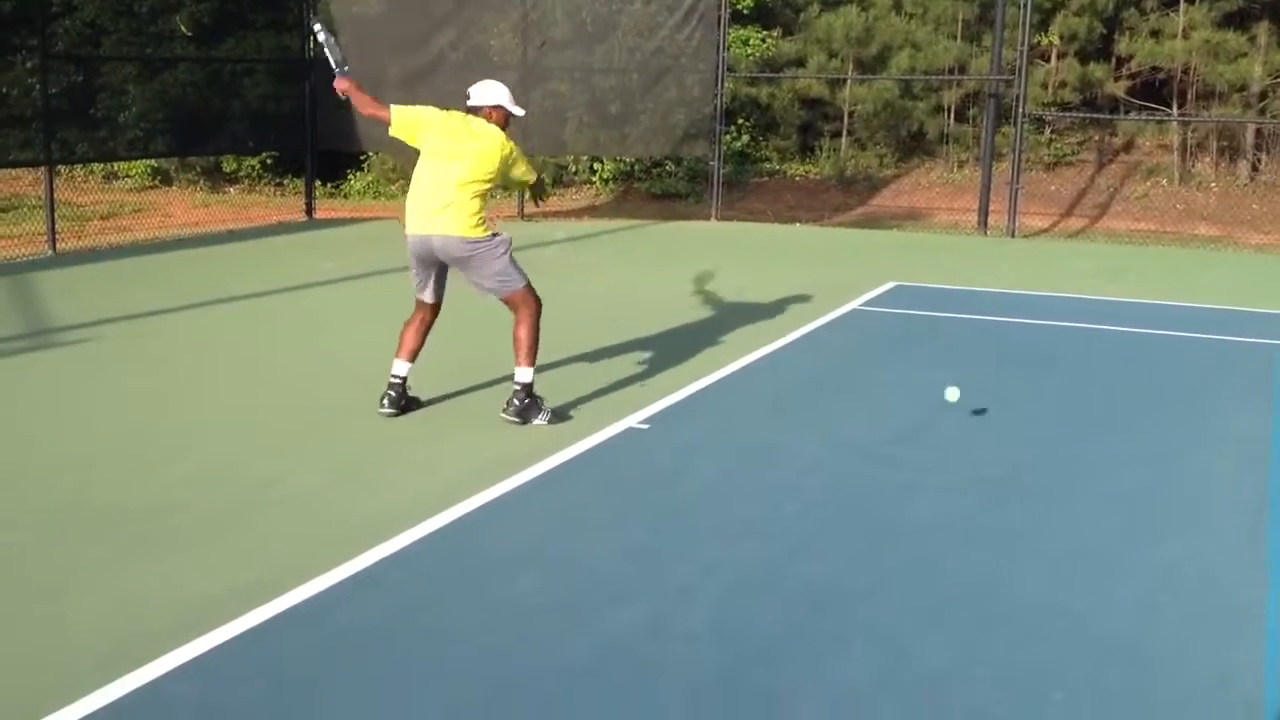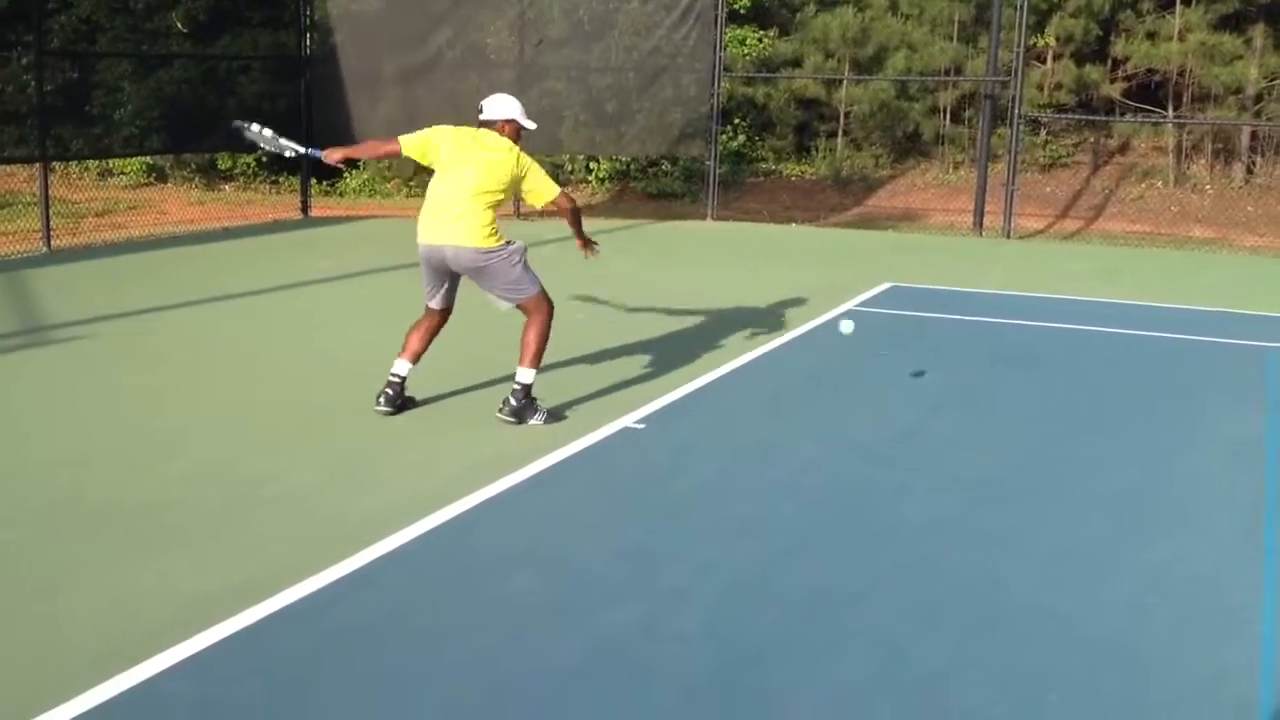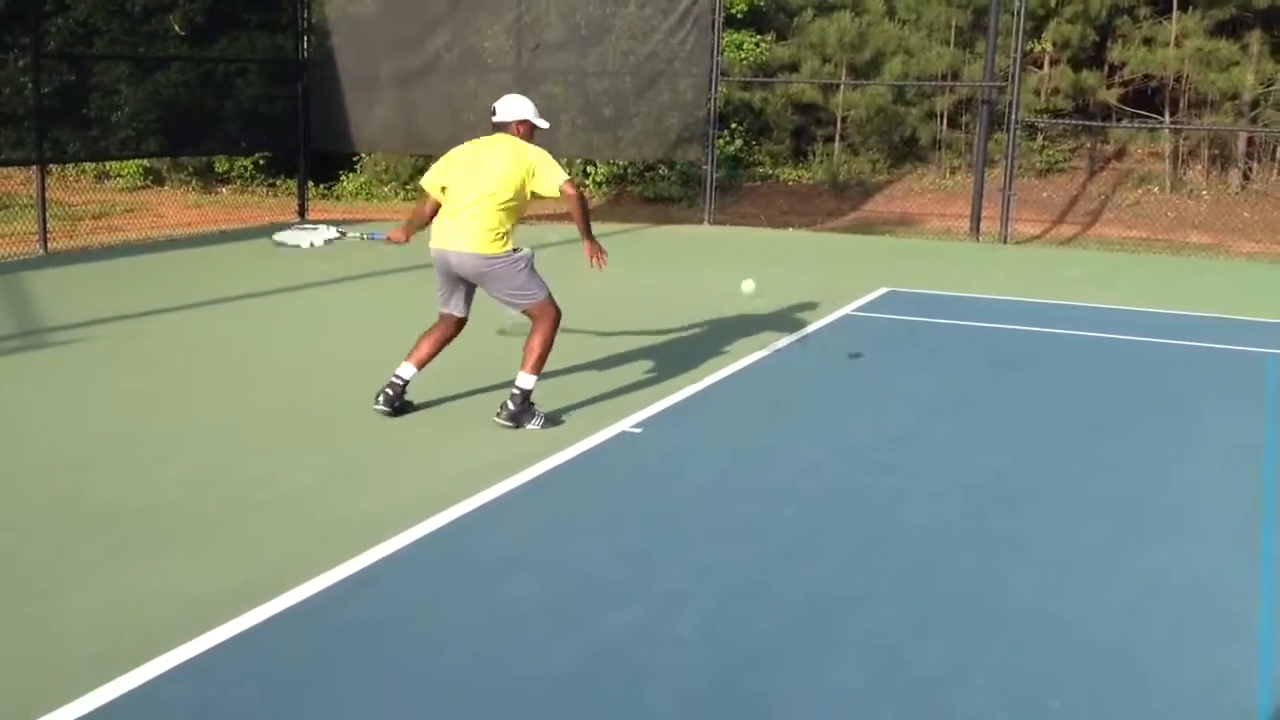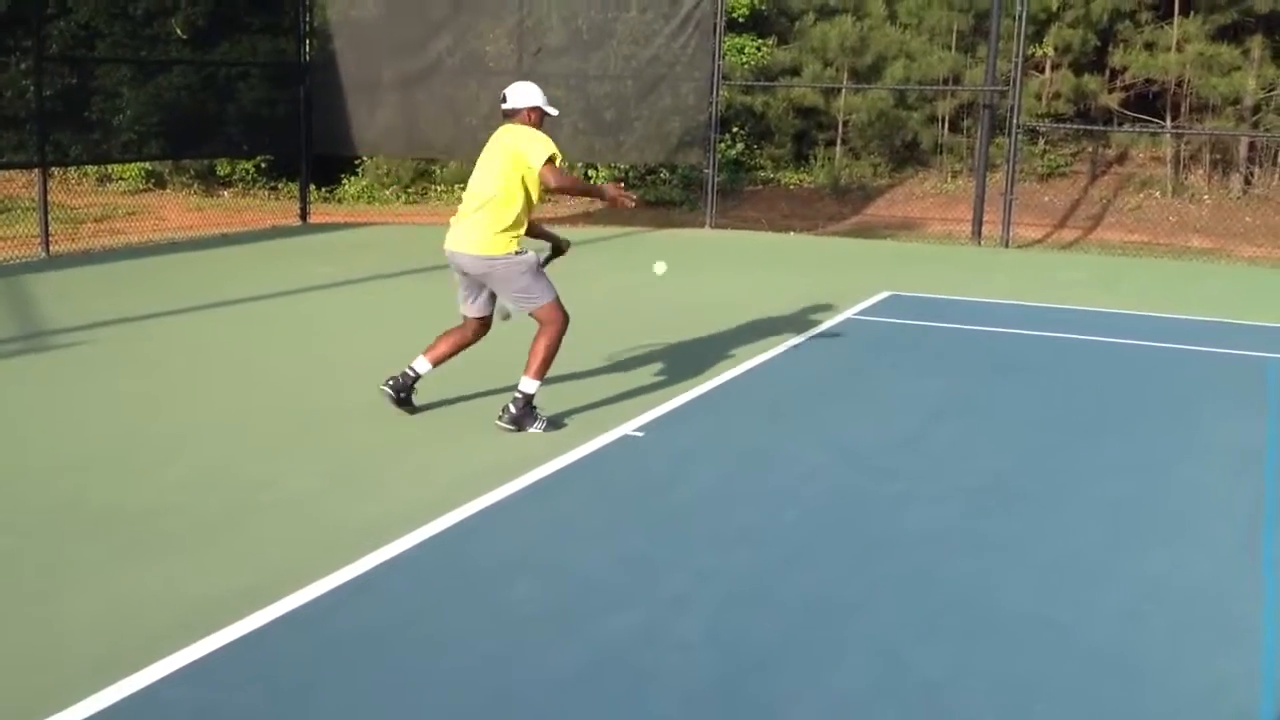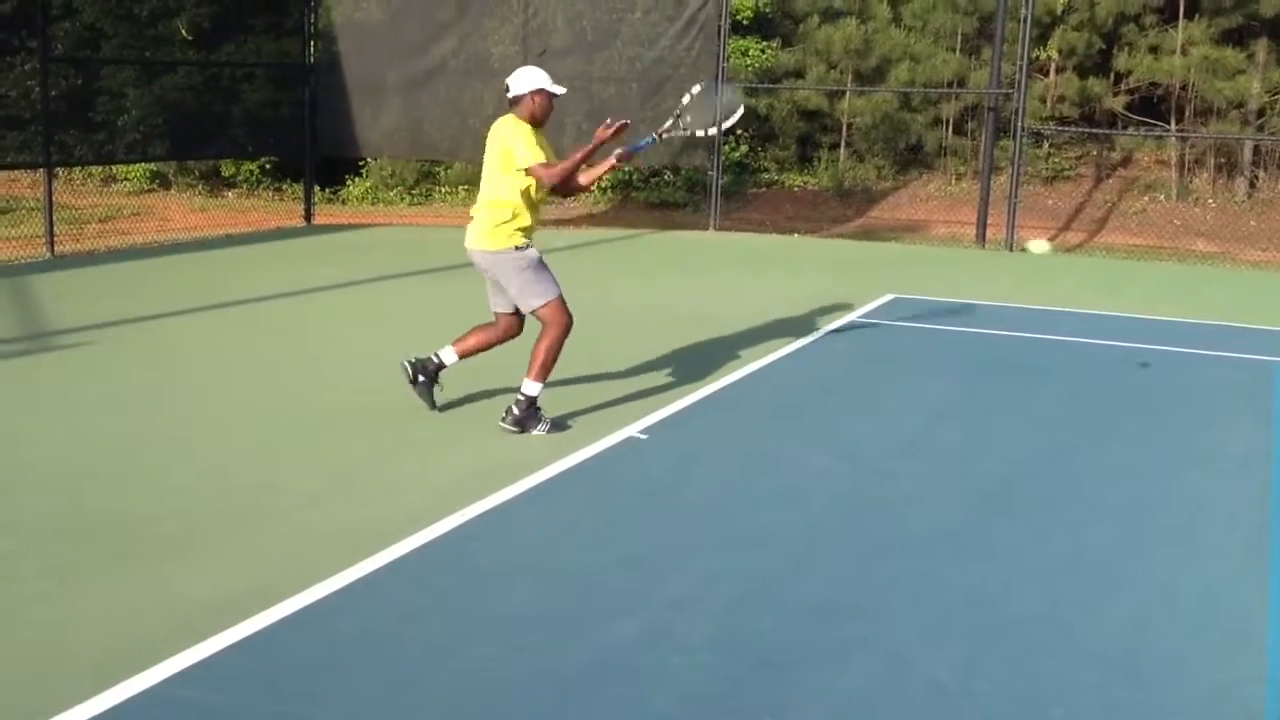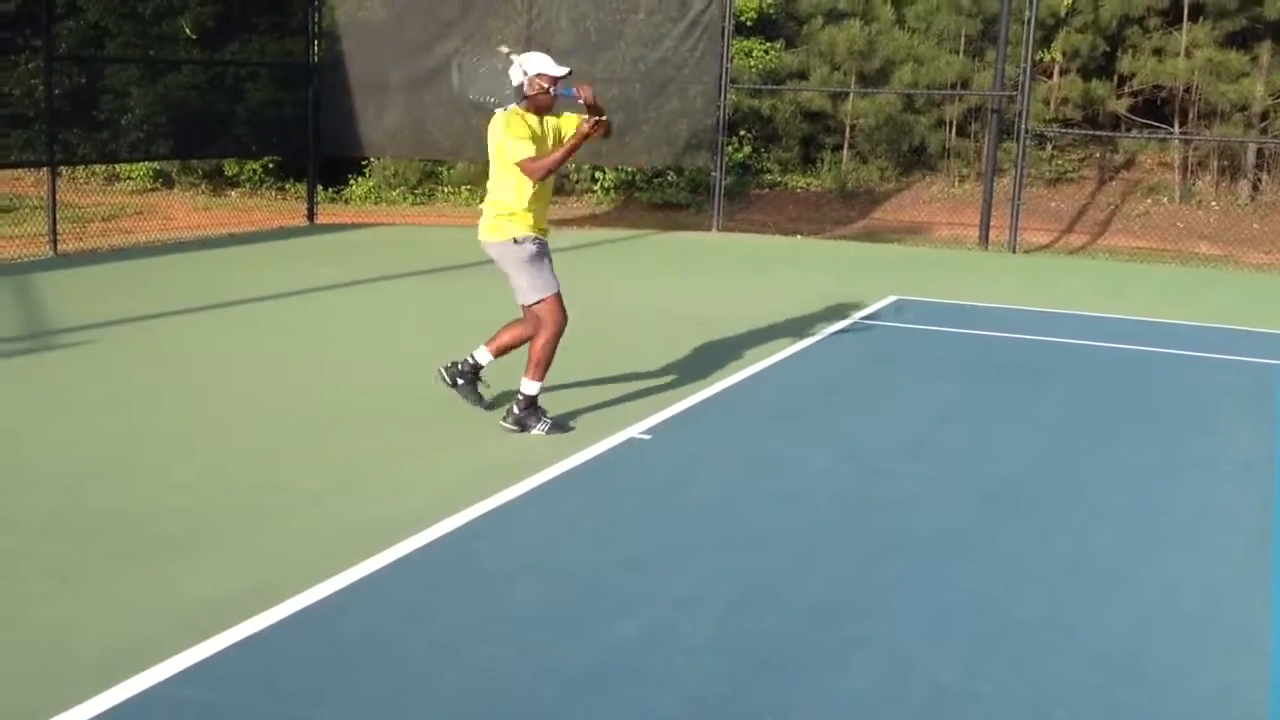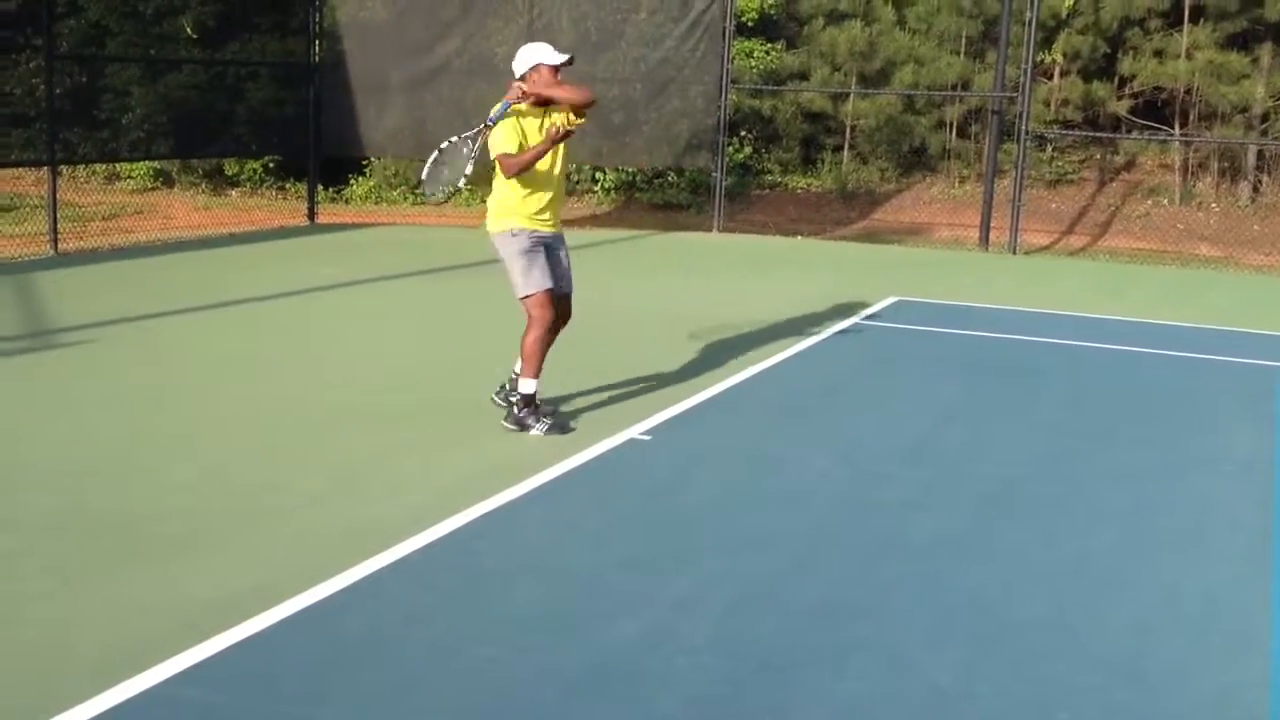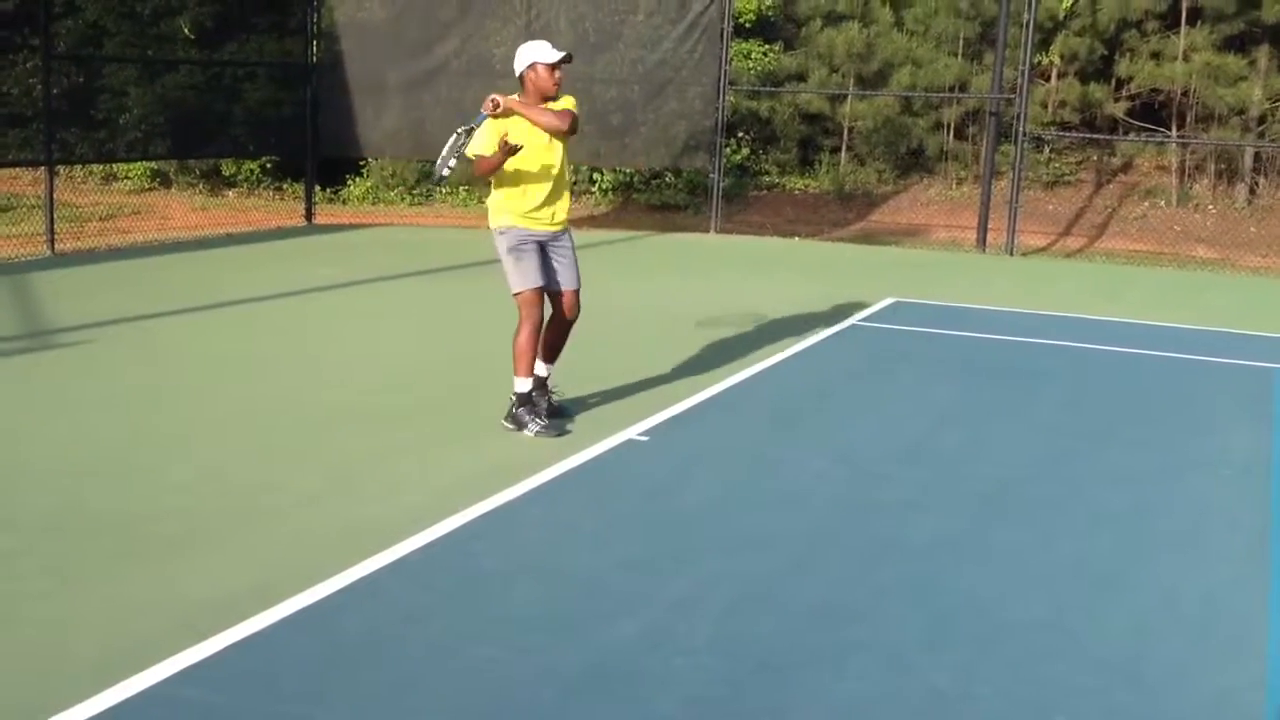
dt=0.1s
person 1, frame 1
left shoulder: (437, 120)
right shoulder: (505, 147)
left elbow: (374, 110)
right elbow: (536, 188)
left wrist: (348, 86)
right wrist: (533, 189)
left hip: (418, 233)
right hip: (463, 235)
left knee: (426, 310)
right knee: (528, 306)
left ankle: (394, 391)
right ankle: (522, 398)
person 1, frame 2
left shoulder: (449, 137)
right shoulder: (519, 159)
left elbow: (388, 147)
right elbow: (566, 203)
left wrist: (345, 151)
right wrist: (581, 236)
left hip: (430, 242)
right hip: (477, 245)
left knee: (433, 317)
right knee: (540, 311)
left ankle: (392, 390)
right ankle: (519, 399)
person 1, frame 3
left shoulder: (465, 152)
right shoulder: (530, 154)
left elbow: (427, 204)
right elbow: (572, 195)
left wrist: (404, 230)
right wrist: (588, 239)
left hip: (443, 249)
right hip: (483, 251)
left knee: (448, 324)
right knee: (548, 316)
left ankle: (392, 390)
right ankle: (516, 404)
person 1, frame 4
left shoulder: (499, 143)
right shoulder: (527, 138)
right elbow: (553, 178)
left wrist: (549, 236)
right wrist: (603, 191)
left hip: (459, 248)
right hip: (493, 251)
left knee: (475, 326)
right knee: (555, 321)
left ankle: (403, 381)
right ankle: (519, 408)
person 1, frame 5
left shoulder: (535, 134)
right shoulder: (510, 129)
left elbow: (566, 188)
right elbow: (551, 178)
left wrist: (608, 165)
right wrist: (594, 145)
left hip: (497, 243)
right hip: (502, 244)
left knee: (508, 325)
right knee: (559, 321)
left ankle: (428, 366)
right ankle: (522, 409)
person 1, frame 6
left shoulder: (550, 122)
right shoulder: (508, 121)
left elbow: (599, 123)
right elbow: (535, 172)
left wrist: (591, 103)
right wrist: (576, 140)
left hip: (527, 235)
right hip: (510, 234)
left knee: (535, 322)
right knee: (553, 319)
left ankle: (468, 368)
right ankle: (523, 408)
person 1, frame 7
left shoulder: (560, 108)
right shoulder: (509, 114)
left elbow: (586, 98)
right elbow: (509, 170)
left wrist: (534, 89)
right wrist: (546, 143)
left hip: (549, 227)
right hip: (514, 227)
left knee: (561, 313)
right knee: (544, 315)
left ankle: (514, 385)
right ankle: (523, 408)
person 1, frame 8
left shoulder: (563, 107)
right shoulder: (498, 115)
left elbow: (566, 126)
right elbow: (480, 169)
left wrist: (516, 104)
right wrist: (497, 156)
left hip: (556, 227)
right hip: (513, 225)
left knee: (568, 310)
right knee: (532, 313)
left ankle: (538, 385)
right ankle: (520, 405)
